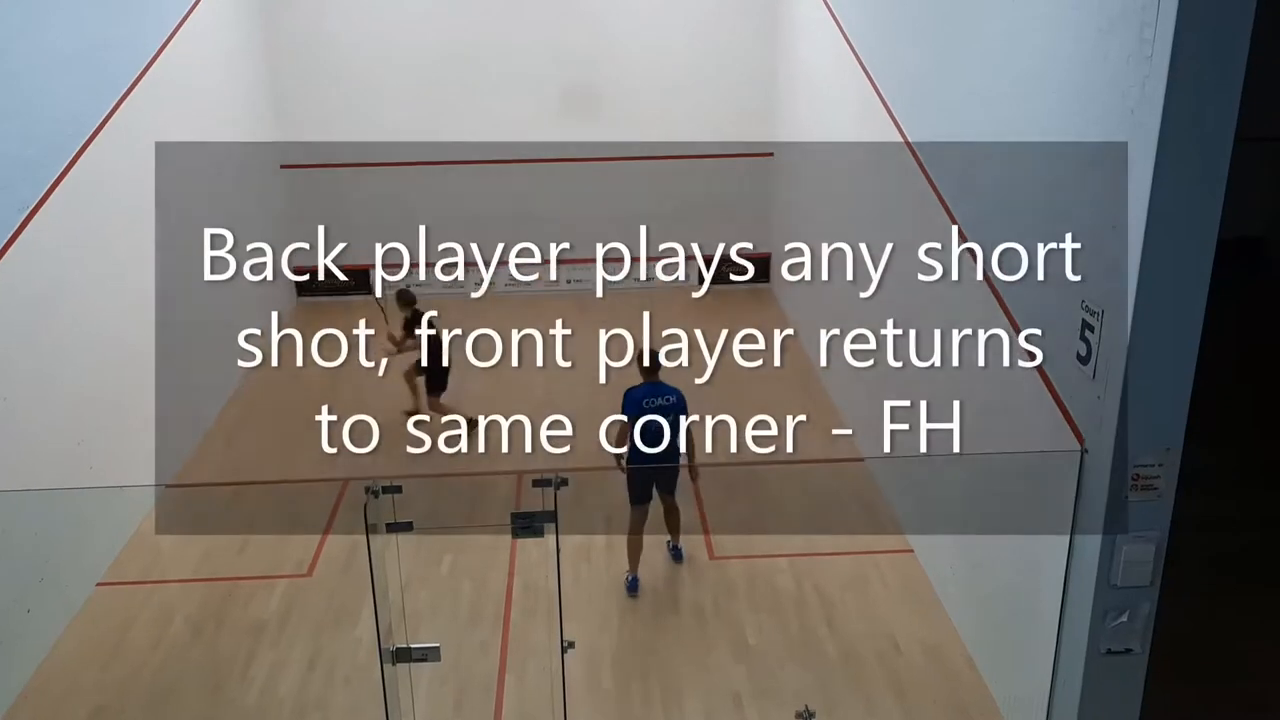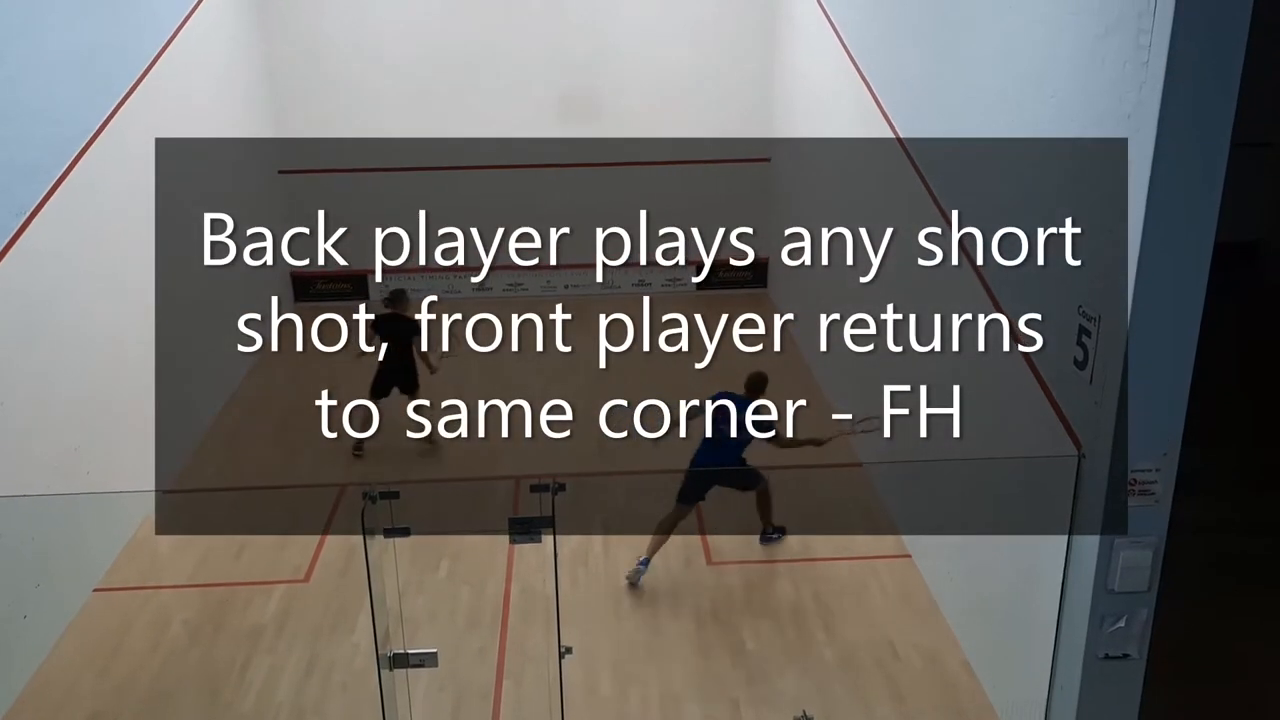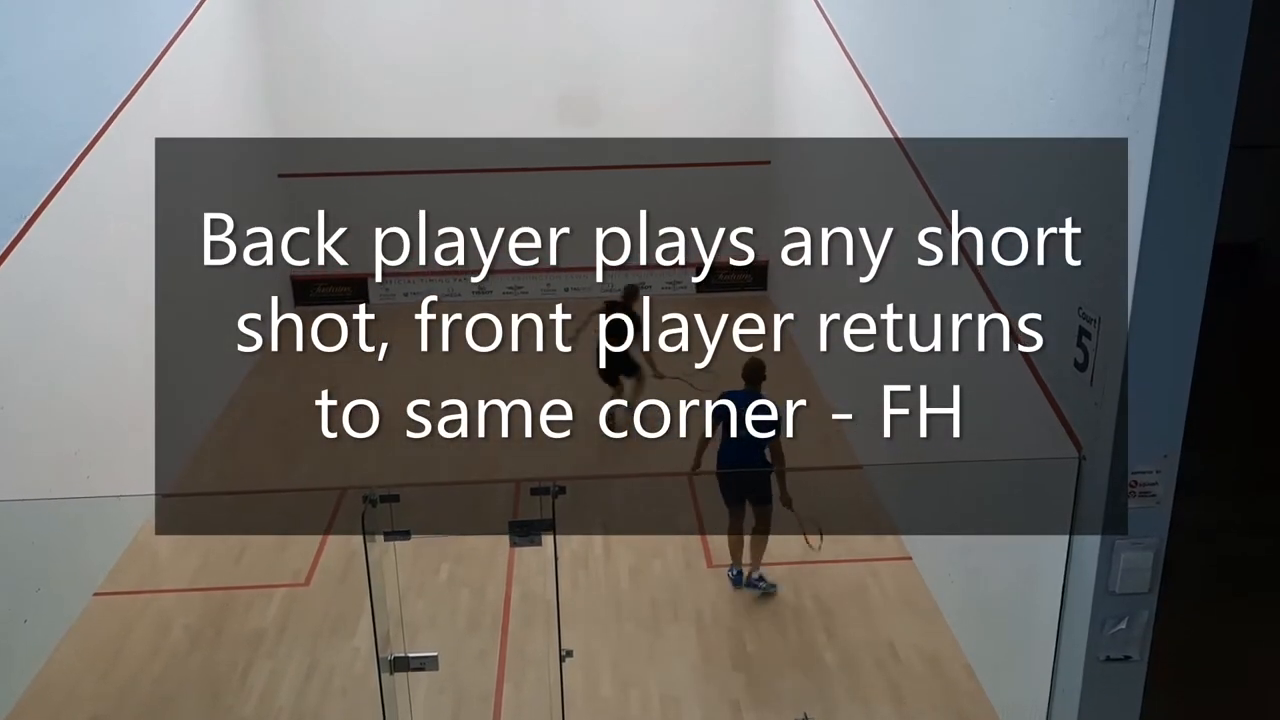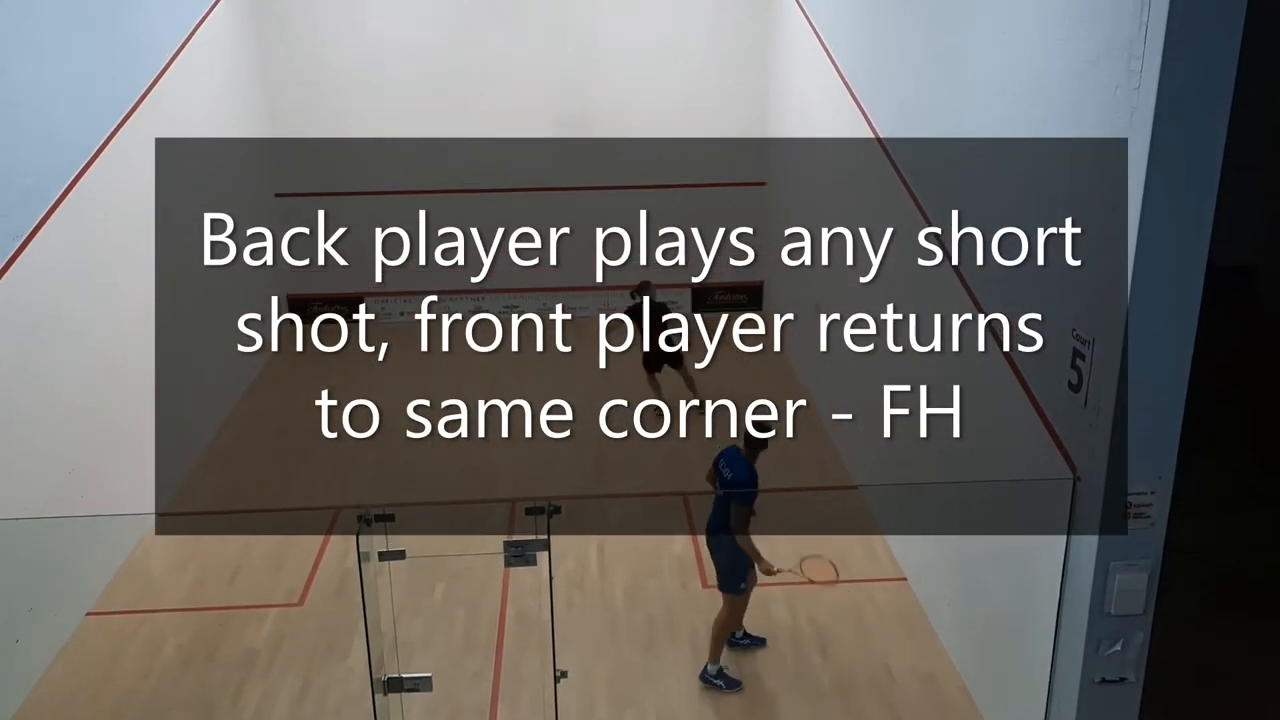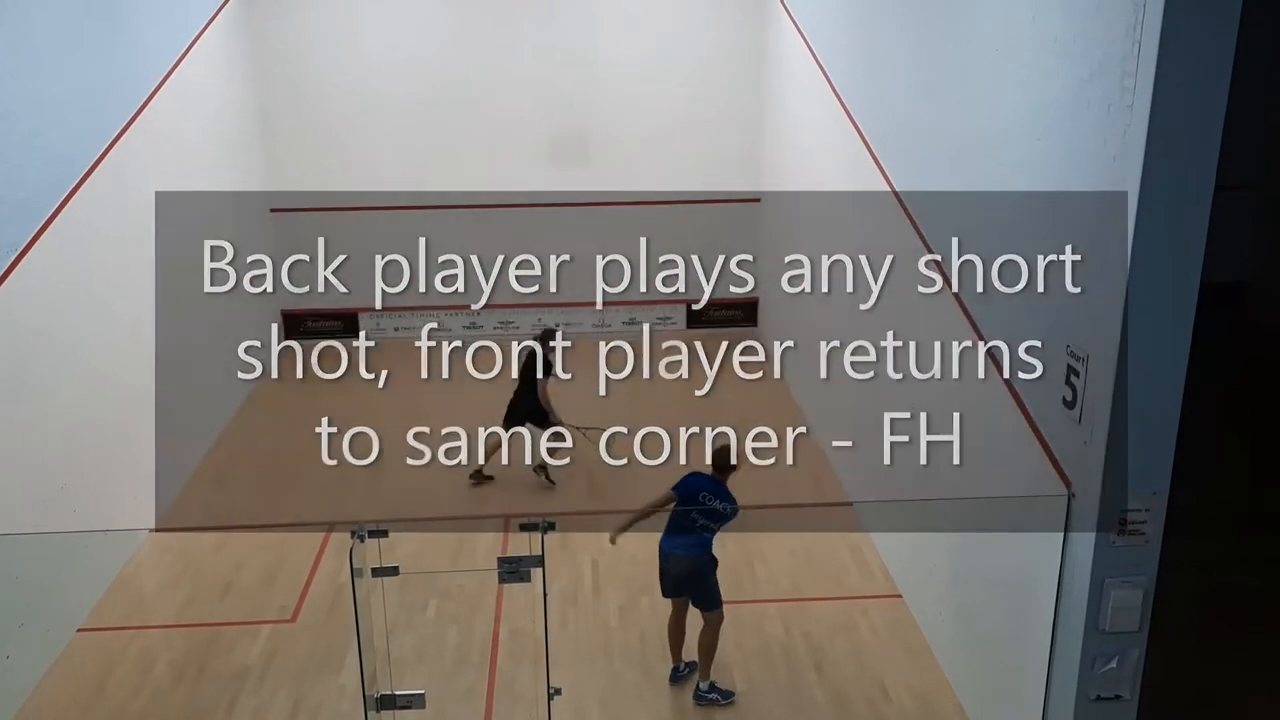
dt=1s
person 1, frame 1
left shoulder: (633, 395)
right shoulder: (676, 395)
left elbow: (623, 433)
right elbow: (685, 432)
left wrist: (618, 459)
right wrist: (692, 463)
left hip: (640, 463)
right hip: (668, 460)
left knee: (637, 519)
right knee: (669, 502)
left ankle: (632, 577)
right ankle: (675, 547)
person 1, frame 2
left shoulder: (725, 399)
right shoulder: (762, 418)
left elbow: (697, 413)
right elbow: (782, 442)
right wrist: (811, 442)
left hip: (702, 463)
right hip: (730, 468)
left knee: (677, 513)
right knee: (763, 485)
left ankle: (644, 560)
right ankle: (768, 531)
person 1, frame 3
left shoulder: (726, 401)
left elbow: (708, 433)
right elbow: (776, 452)
left wrist: (697, 459)
right wrist: (783, 489)
left hip: (726, 469)
right hip: (755, 471)
left knee: (735, 518)
right knee: (763, 518)
left ankle: (736, 570)
right ankle: (754, 574)
person 1, frame 4
left shoulder: (728, 453)
right shoulder: (746, 478)
left elbow: (710, 478)
right elbow: (738, 527)
right wrist: (760, 561)
left hip: (719, 531)
right hip: (726, 538)
left knee: (748, 581)
right knee: (733, 602)
left ankle: (737, 634)
right ankle: (711, 671)
person 1, frame 5
left shoulder: (693, 482)
right shoulder: (731, 506)
left elbow: (657, 505)
left wrist: (623, 527)
left hip: (669, 553)
right hip: (697, 563)
left knee: (678, 610)
right knee: (713, 620)
left ankle: (678, 668)
right ankle: (704, 688)
